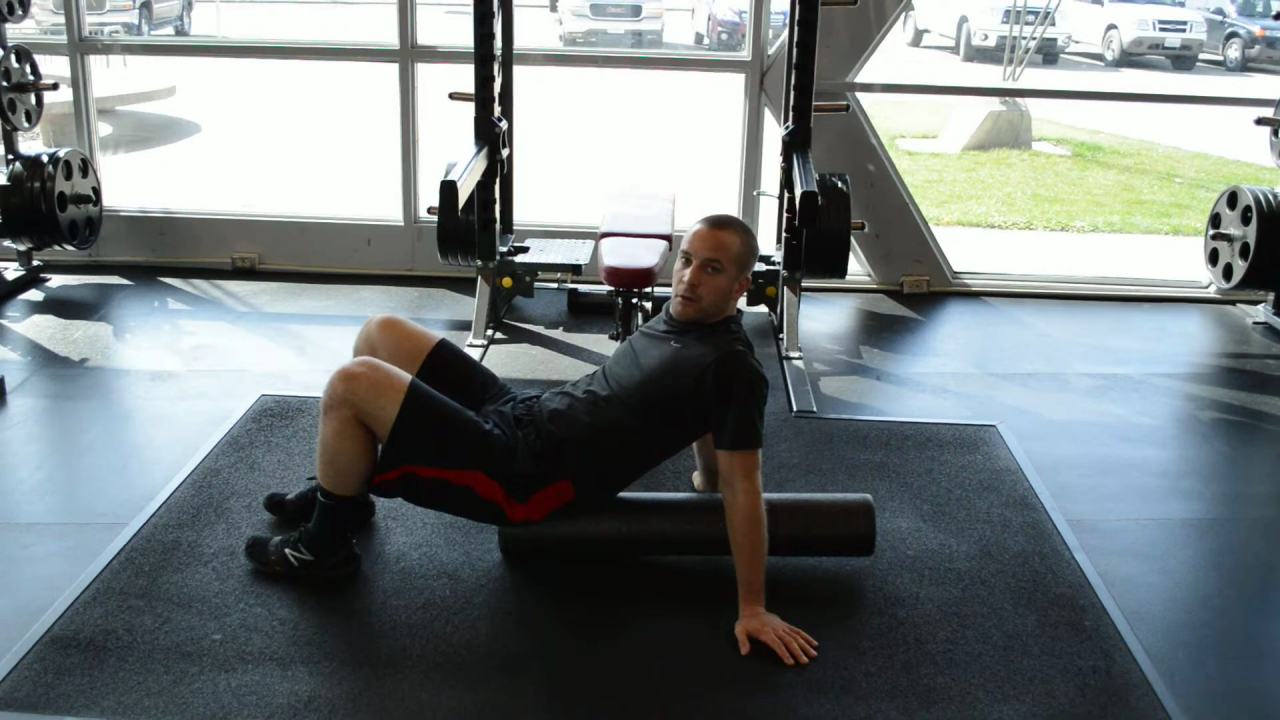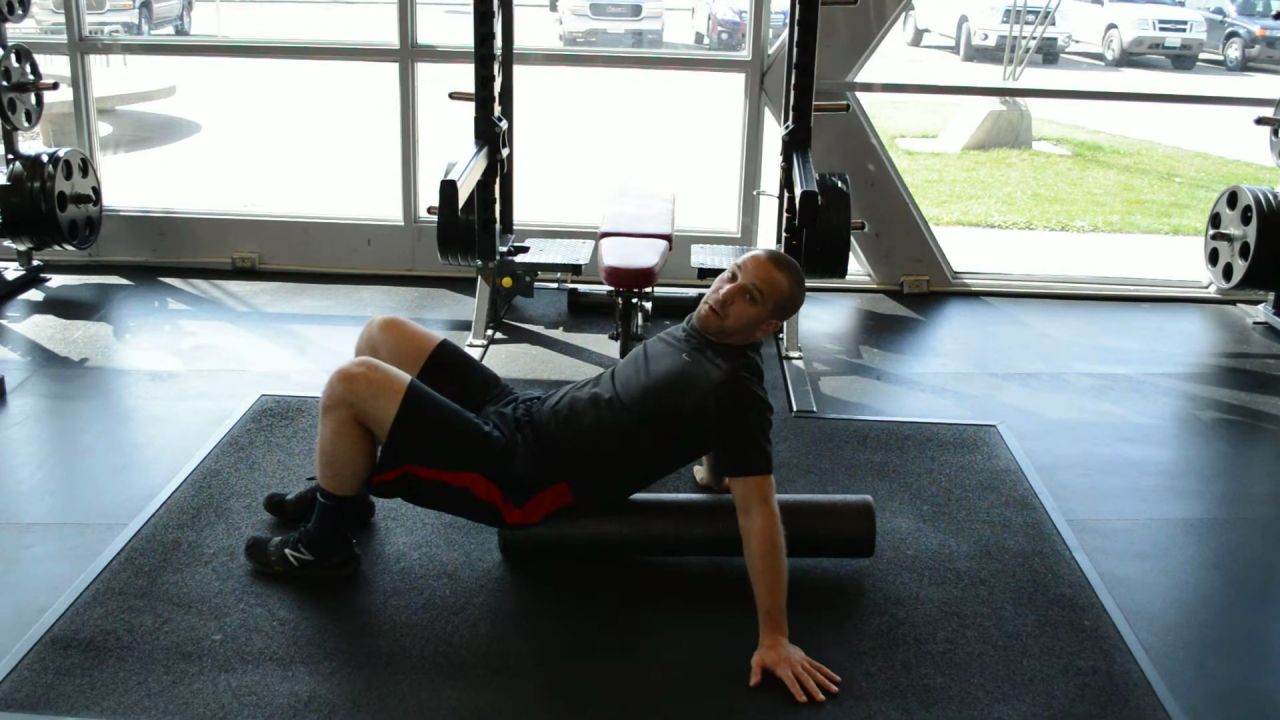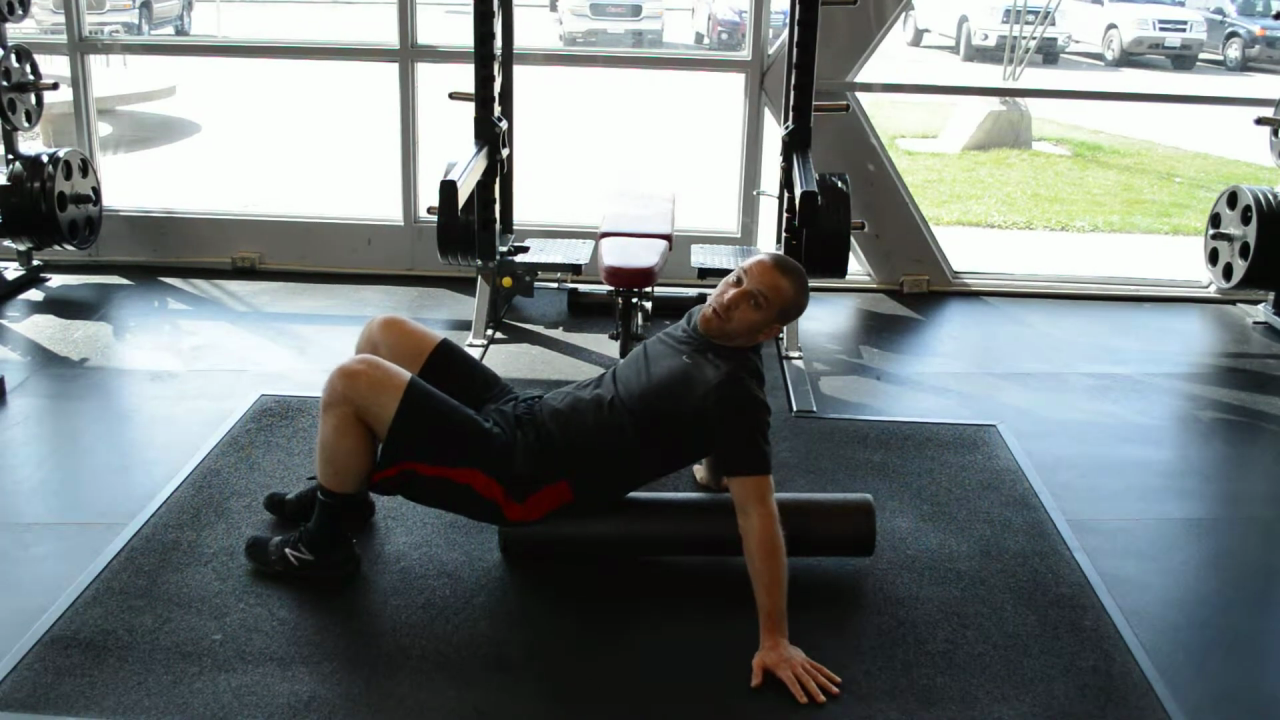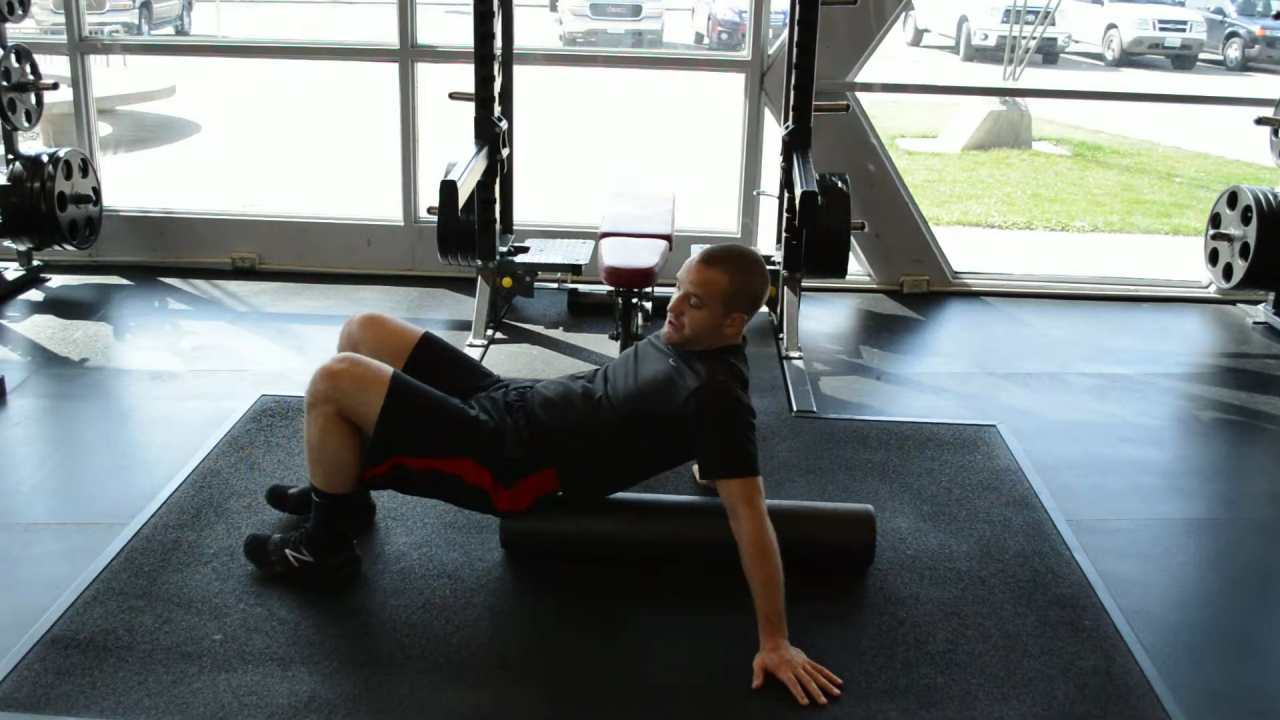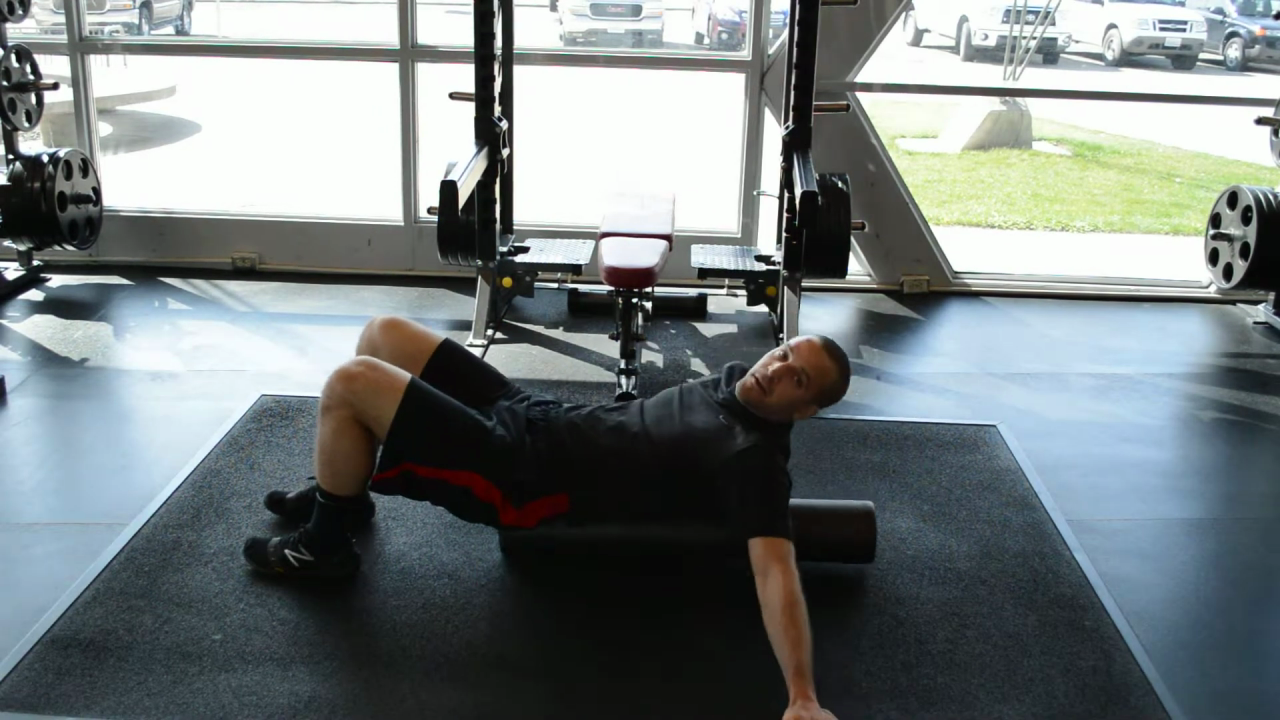
dt=1s
person 1, frame 1
left shoulder: (732, 366)
right shoulder: (681, 316)
left elbow: (742, 486)
left wrist: (752, 608)
left hip: (521, 474)
right hip: (518, 416)
left knee: (350, 385)
right knee: (380, 333)
left ankle: (324, 544)
right ankle: (345, 492)
person 1, frame 2
left shoulder: (738, 389)
right shoulder: (702, 327)
left elbow: (757, 511)
left wrist: (774, 638)
left hip: (517, 473)
right hip: (518, 415)
left knee: (348, 384)
right knee: (382, 334)
left ankle: (323, 545)
right ankle: (343, 495)
person 1, frame 3
left shoulder: (734, 392)
right shoulder: (703, 323)
left elbow: (756, 512)
left wrist: (774, 640)
left hip: (517, 471)
right hip: (520, 415)
left knee: (348, 382)
right knee: (383, 333)
left ankle: (324, 544)
right ankle: (343, 493)
person 1, frame 4
left shoulder: (716, 396)
right shoulder: (691, 334)
left elbow: (749, 517)
left wrist: (774, 642)
left hip: (505, 460)
right hip: (510, 405)
left knee: (332, 383)
right knee: (362, 332)
left ankle: (324, 546)
right ankle: (343, 494)
person 1, frame 5
left shoulder: (755, 460)
right shoulder: (740, 384)
left elbow: (775, 573)
left hip: (518, 476)
right hip: (533, 418)
left knee: (348, 384)
right knee: (383, 333)
left ankle: (323, 546)
right ankle: (342, 495)
